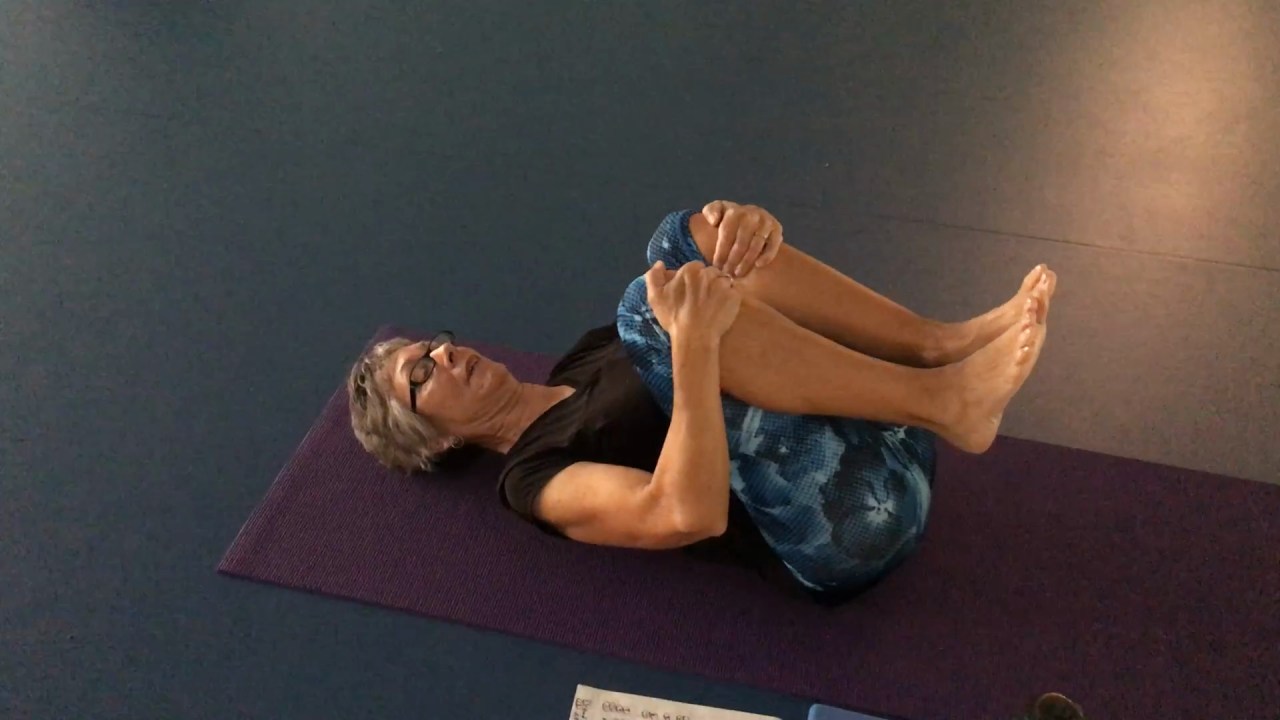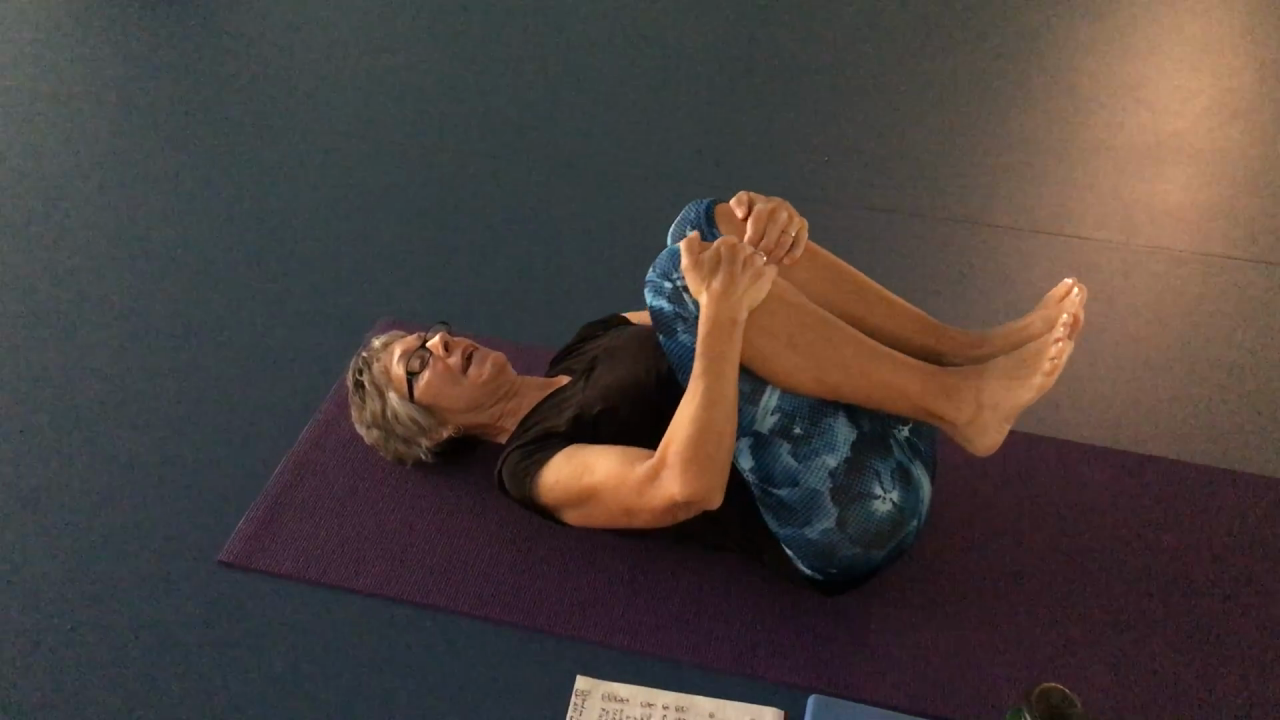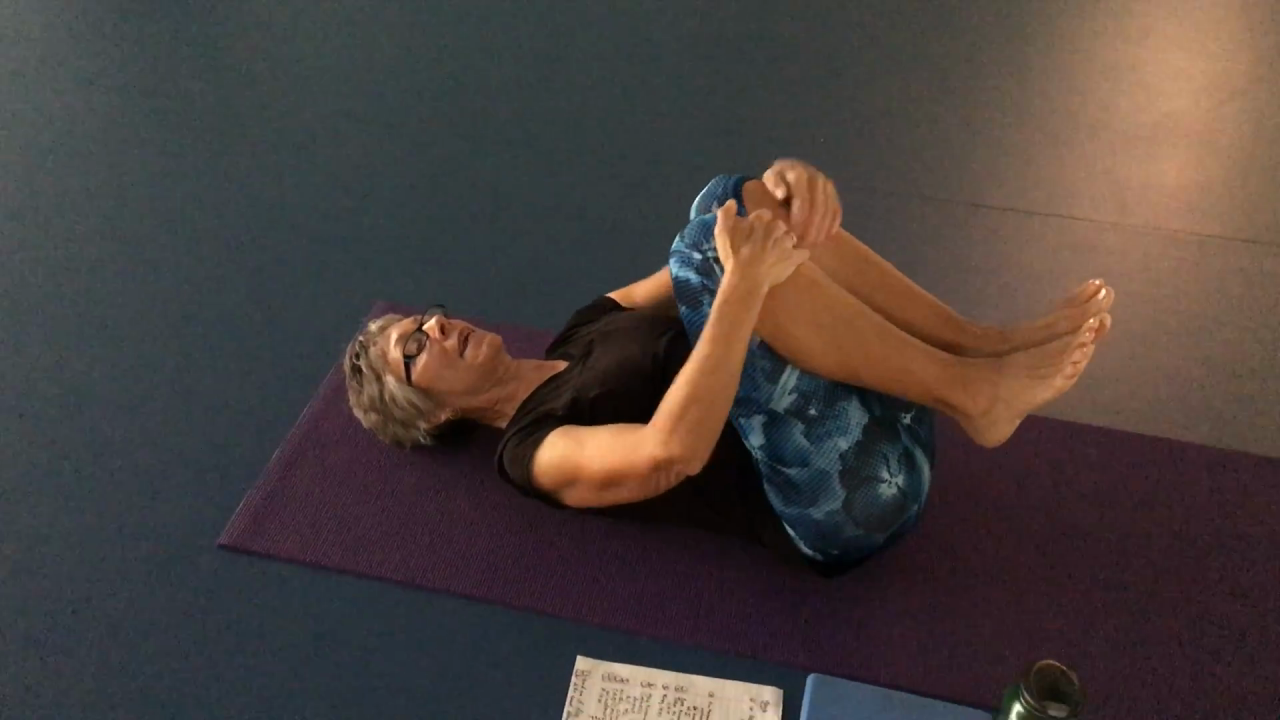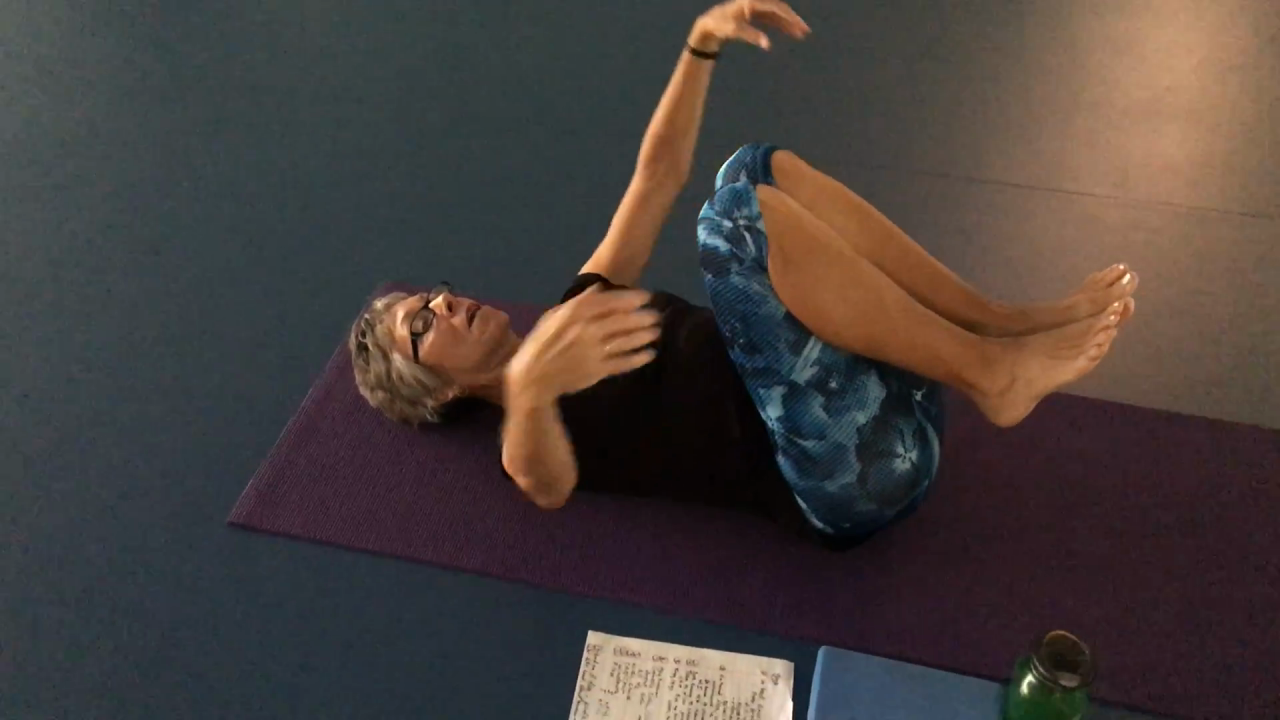
dt=0.5s
person 1, frame 1
left shoulder: (593, 353)
right shoulder: (537, 480)
right elbow: (692, 516)
left wrist: (744, 227)
right wrist: (693, 341)
left hip: (878, 448)
right hip: (849, 527)
left knee: (690, 241)
right knee: (655, 312)
left ankle: (941, 345)
right ankle: (946, 401)
person 1, frame 2
left shoulder: (592, 341)
right shoulder: (536, 468)
left elbow: (748, 309)
right elbow: (689, 487)
left wrist: (767, 219)
right wrist: (720, 312)
left hip: (881, 440)
right hip: (848, 516)
left knee: (711, 229)
right knee: (682, 284)
left ankle: (963, 350)
right ankle: (960, 401)
person 1, frame 3
left shoulder: (586, 329)
right shoulder: (532, 456)
left elbow: (731, 238)
right elbow: (670, 455)
left wrist: (780, 184)
right wrist: (740, 284)
left hip: (880, 431)
right hip: (846, 501)
left knee: (730, 212)
right knee: (714, 255)
left ankle: (981, 343)
right ankle: (974, 396)
person 1, frame 4
left shoulder: (579, 304)
right shoulder: (530, 431)
left elbow: (657, 173)
right elbow: (551, 480)
right wrist: (533, 383)
left hip: (888, 408)
right hip: (852, 475)
left knee: (758, 174)
right knee: (741, 218)
left ankle: (1003, 327)
right ankle: (991, 375)
